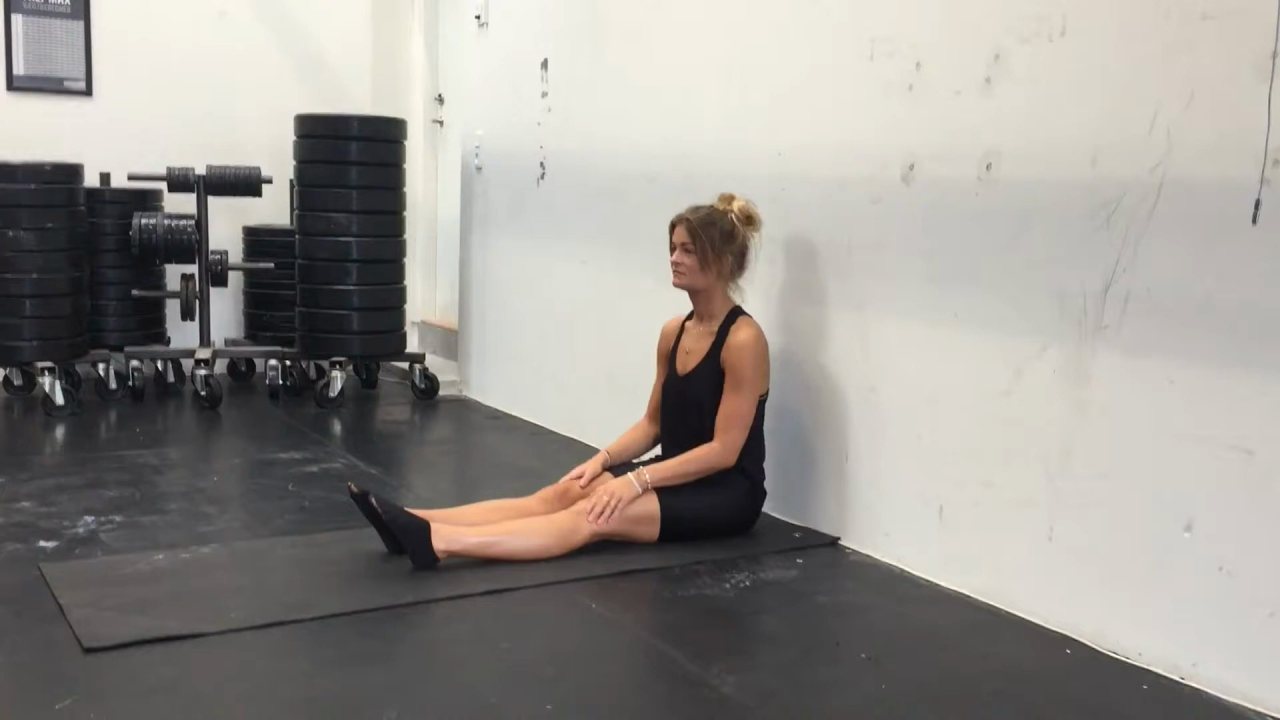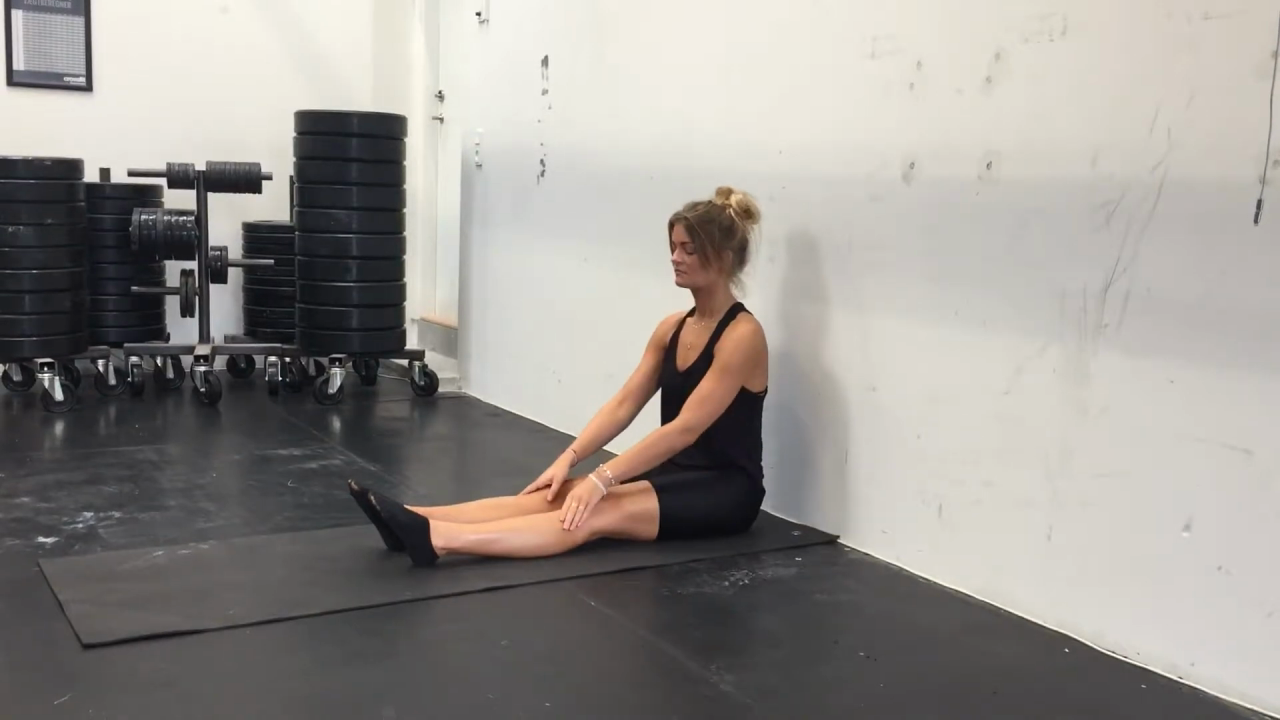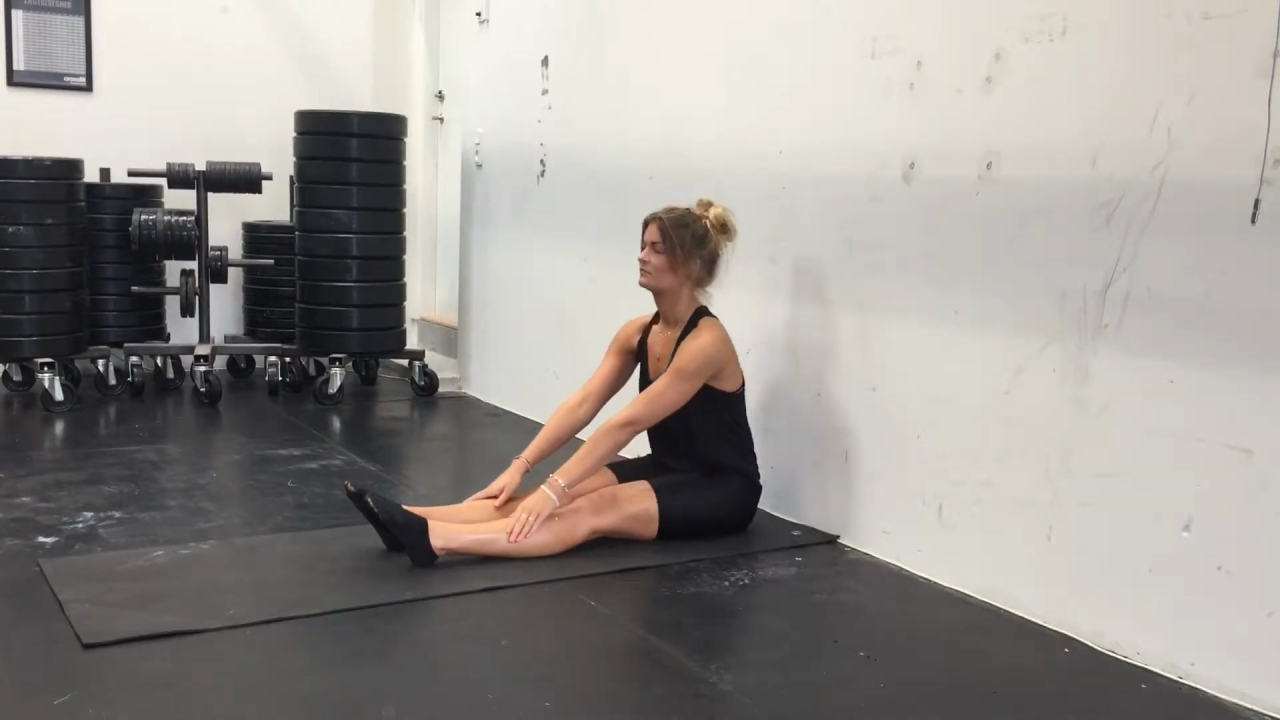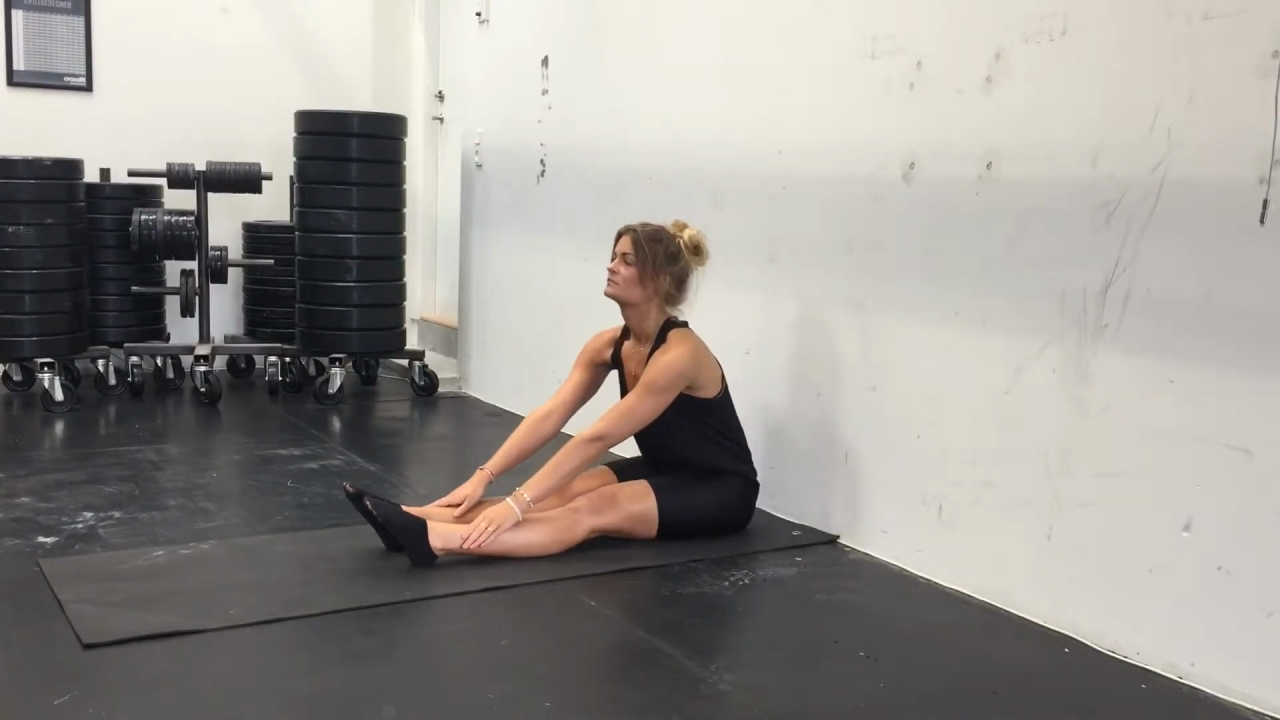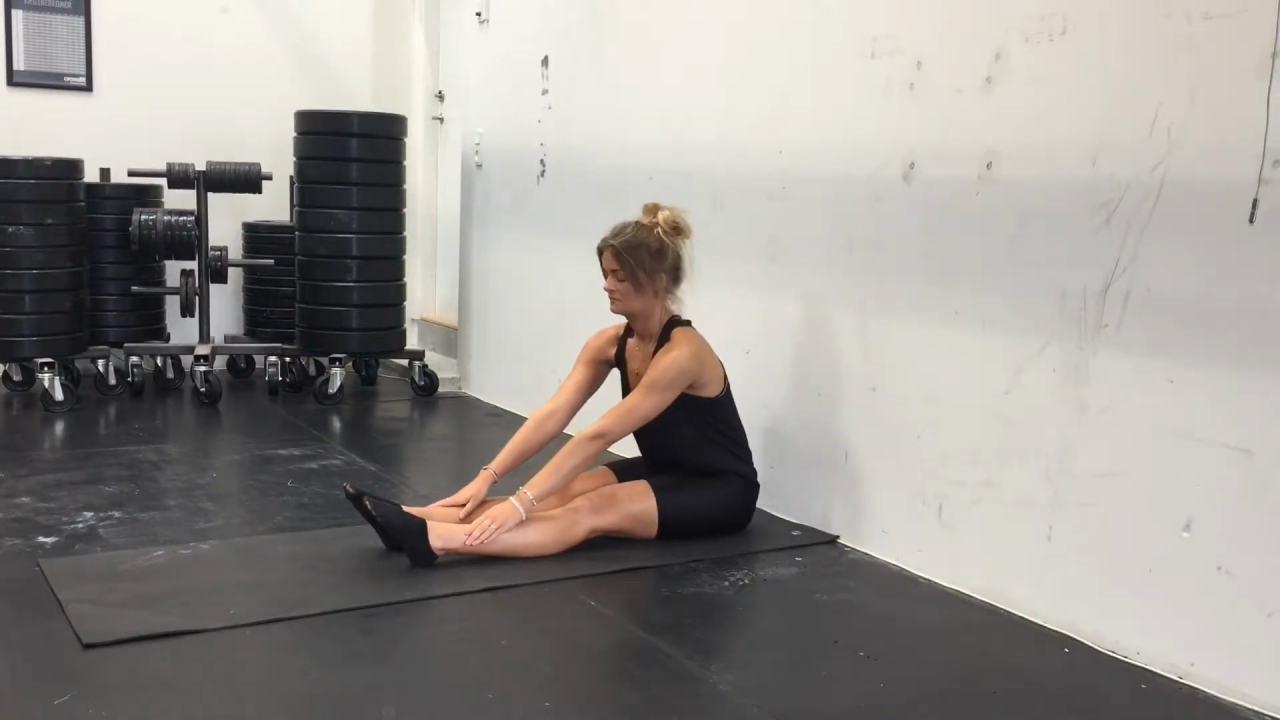
dt=0.7s
person 1, frame 1
left shoulder: (743, 340)
right shoulder: (674, 332)
left elbow: (724, 450)
right elbow: (653, 424)
left wrist: (637, 481)
right wrist: (603, 458)
left hip: (727, 493)
right hip: (678, 474)
left knee: (596, 516)
right knee: (562, 494)
left ankle: (438, 543)
right ankle: (416, 523)
person 1, frame 2
left shoulder: (742, 335)
right shoulder: (673, 327)
left elbow: (686, 428)
right elbow: (623, 405)
left wrist: (602, 479)
right wrist: (569, 458)
left hip: (726, 490)
right hip: (674, 471)
left knee: (598, 512)
right knee: (556, 496)
left ankle: (436, 539)
right ankle: (416, 521)
person 1, frame 3
left shoulder: (707, 342)
right shoulder: (639, 331)
left elbow: (627, 423)
right elbow: (582, 404)
left wrist: (553, 489)
right wrist: (520, 466)
left hip: (722, 490)
right hip: (667, 468)
left knee: (594, 510)
right knee: (572, 494)
left ankle: (434, 540)
right ankle: (413, 521)
person 1, frame 4
left shoulder: (679, 354)
right shoulder: (609, 344)
left elbow: (596, 438)
right elbow: (549, 416)
left wrist: (518, 503)
right wrist: (483, 477)
left hip: (720, 489)
right hip: (663, 470)
left knee: (592, 511)
right knee: (564, 492)
left ankle: (432, 539)
right ankle: (416, 522)
person 1, frame 5
left shoulder: (682, 352)
right shoulder: (610, 341)
left elbow: (599, 435)
right elbow: (551, 415)
left wrist: (521, 503)
right wrist: (487, 478)
left hip: (720, 490)
right hip: (661, 470)
left knee: (589, 511)
right knee: (564, 492)
left ankle: (430, 539)
right ankle: (414, 521)
